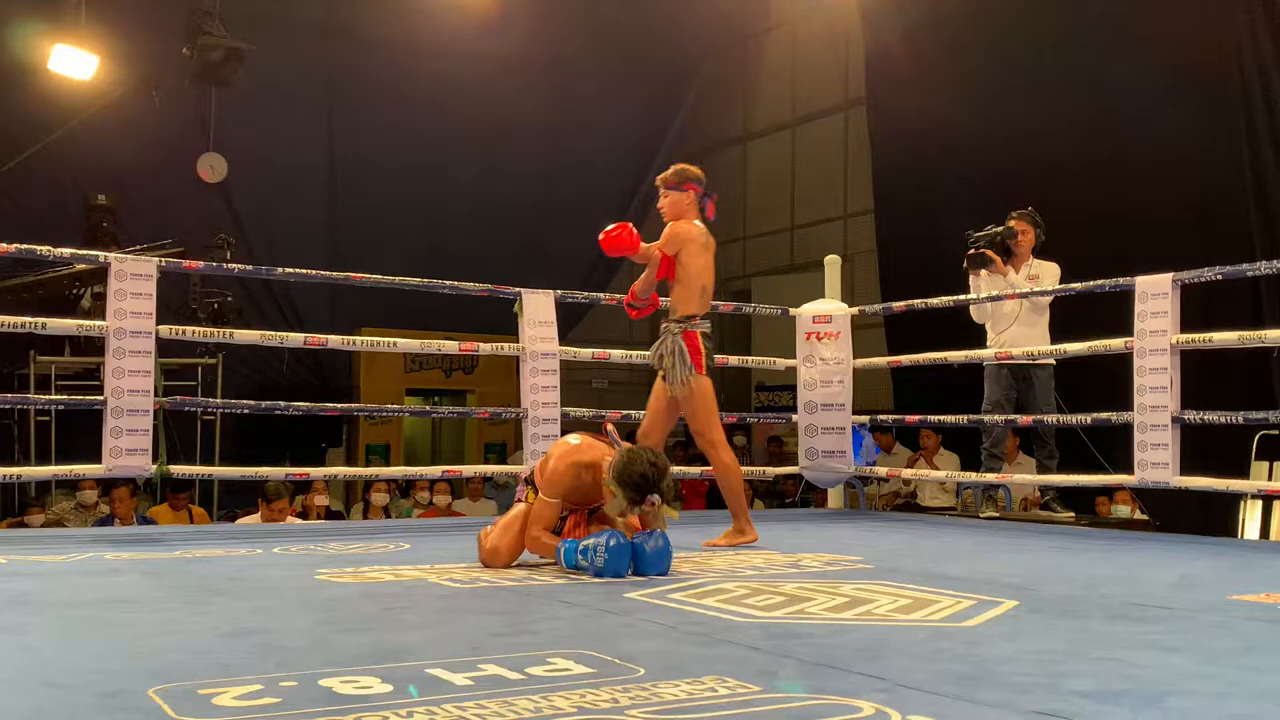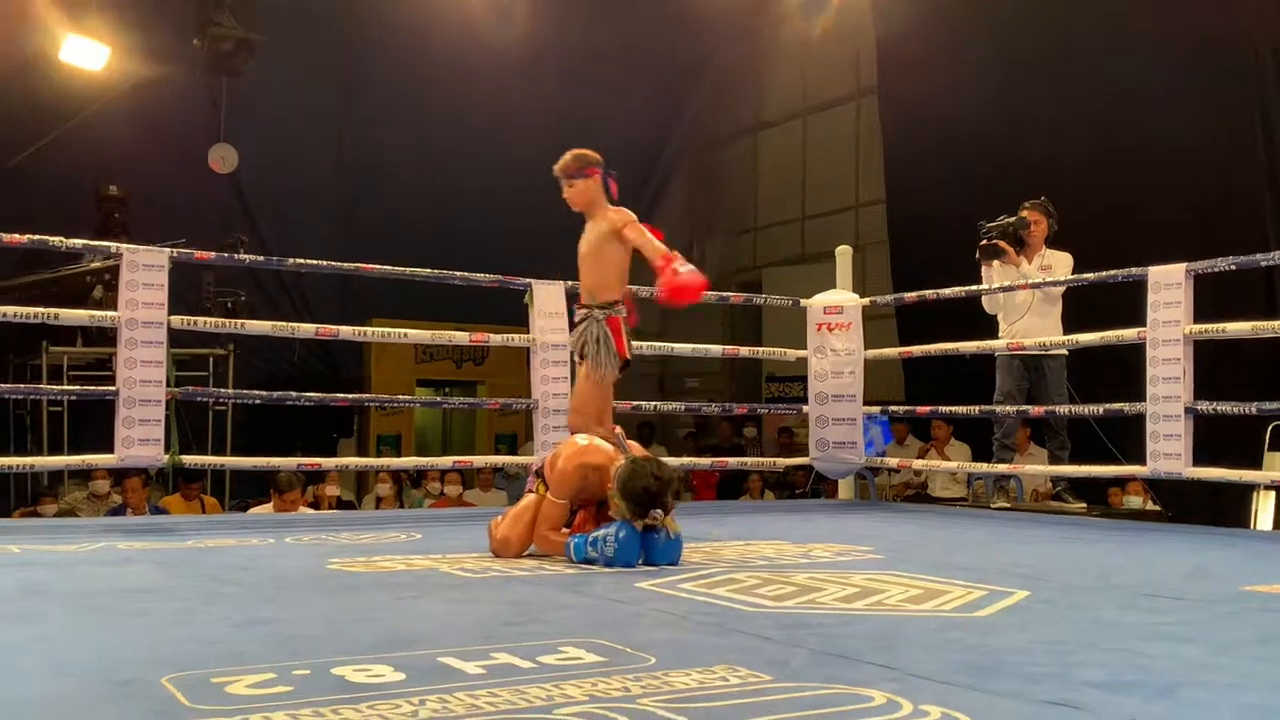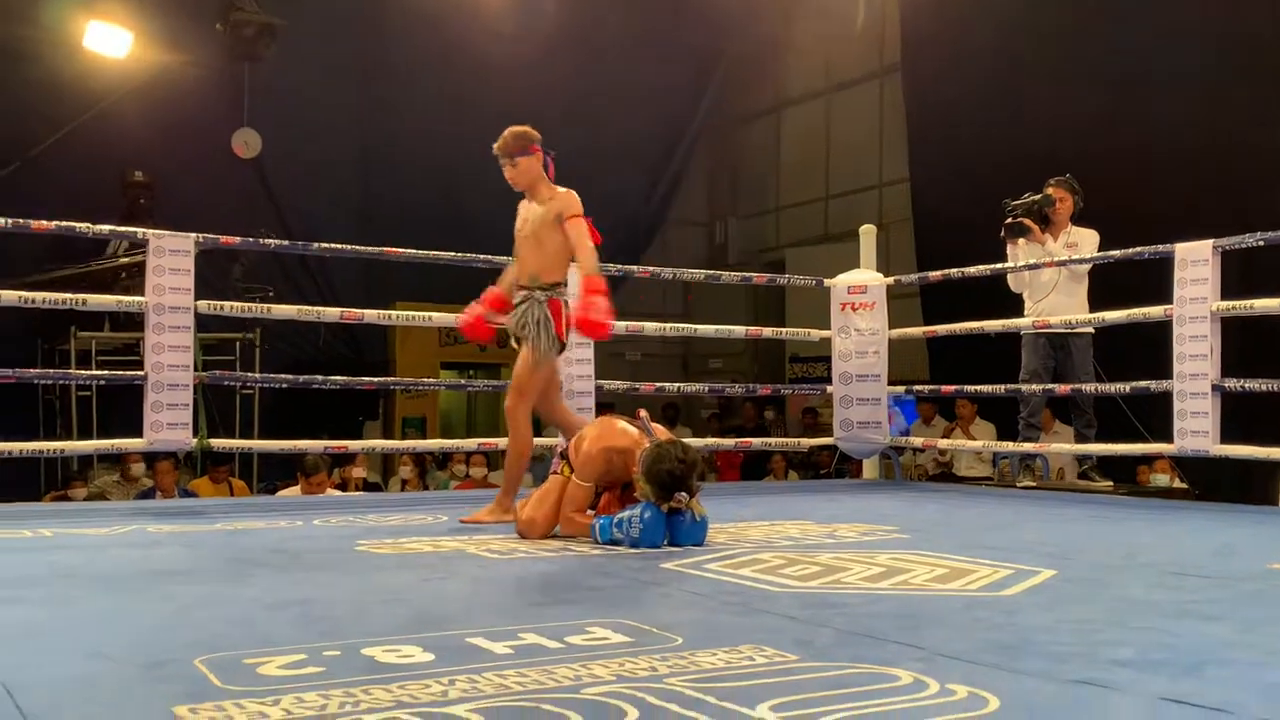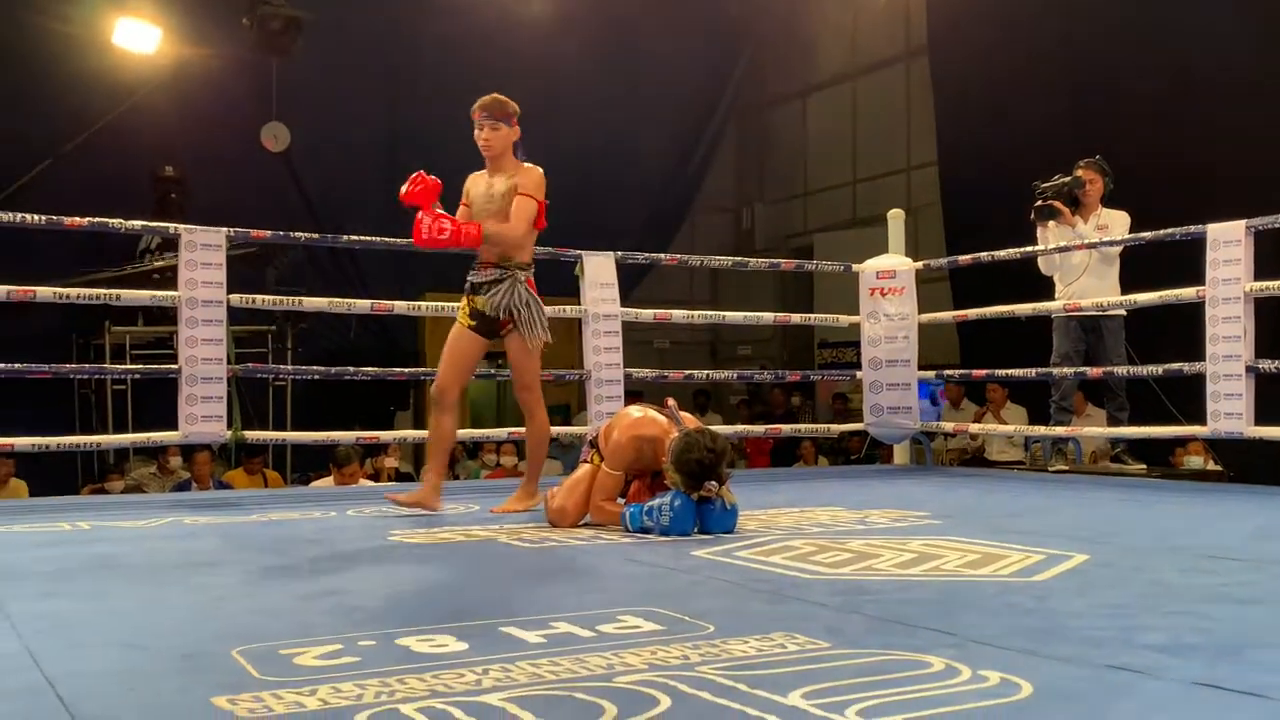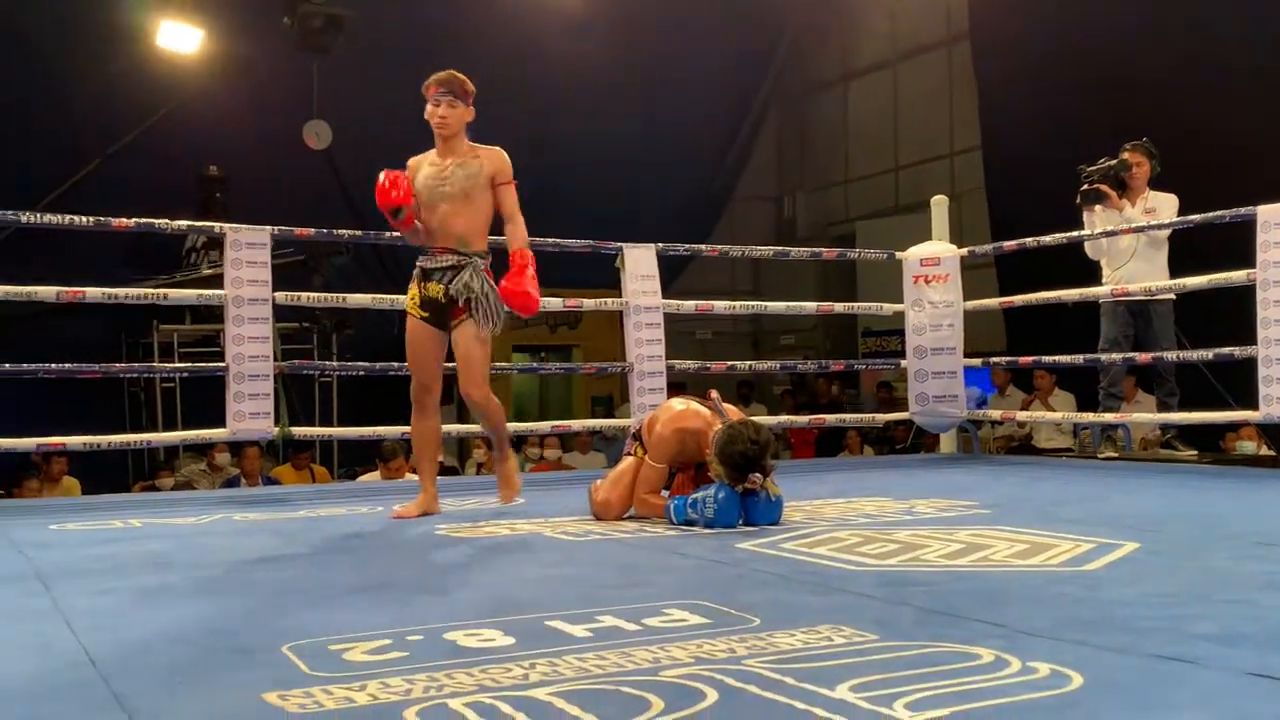
dt=0.4s
person 1, frame 1
left shoulder: (680, 230)
right shoulder: (698, 235)
left elbow: (649, 280)
right elbow: (654, 256)
left wrist: (636, 299)
right wrist: (631, 244)
left hip: (685, 340)
right hip: (679, 342)
left knee: (710, 441)
right knee: (648, 439)
left ankle: (743, 526)
person 1, frame 2
left shoulder: (617, 217)
right shoulder: (593, 224)
left elbow: (649, 243)
left wrist: (674, 266)
left hip: (605, 329)
right hip: (589, 326)
left knee: (582, 427)
right knee: (598, 432)
person 1, frame 3
left shoulder: (563, 200)
right shoulder: (525, 206)
left elbow: (584, 249)
left wrist: (594, 295)
right wrist: (491, 301)
left hip: (547, 311)
right hip: (526, 311)
left knee: (516, 408)
right knee: (551, 410)
left ankle: (504, 505)
person 1, frame 4
left shoulder: (530, 176)
right shoulder: (472, 182)
left elbow: (517, 233)
right elbow: (453, 237)
left wrist: (462, 233)
right wrist: (431, 213)
left hip: (515, 290)
right hip: (476, 292)
left knee: (527, 396)
right knee: (442, 392)
left ankle: (532, 488)
right ankle: (429, 488)
person 1, frame 5
left shoulder: (491, 159)
right shoulder: (417, 167)
left elbow: (514, 221)
right elbow: (418, 234)
left wrist: (522, 269)
right wrist: (397, 210)
left hip: (470, 278)
right hip: (425, 278)
left knee: (475, 392)
right knee: (422, 392)
left ankle: (504, 455)
right ankle: (427, 492)
person 2, frame 1
left shoulder: (1048, 269)
right shoulder: (990, 271)
left elbow: (1041, 300)
right elbow: (980, 316)
left wrist: (1006, 274)
right wrist: (975, 277)
left hip: (1038, 362)
right hip: (1000, 361)
left knee: (1044, 429)
right knee: (994, 429)
left ankle: (1048, 495)
right ankle: (988, 496)
person 2, frame 2
left shoulder: (1061, 259)
right shoulder: (1003, 261)
left elbow: (1053, 290)
right elbow: (992, 307)
left wrist: (1019, 264)
right wrist: (988, 267)
left hip: (1050, 352)
right hip: (1011, 351)
left knee: (1056, 420)
right knee: (1005, 419)
left ankle: (1060, 486)
right ankle: (1000, 486)
person 2, frame 3
left shoulder: (1087, 237)
right shoulder: (1028, 239)
left elbow: (1079, 268)
right elbow: (1017, 285)
left wrist: (1045, 242)
right wrist: (1013, 246)
left hip: (1075, 330)
right hip: (1037, 330)
left knee: (1083, 399)
right knee: (1031, 398)
left ankle: (1087, 465)
right ankle: (1026, 466)
person 2, frame 4
left shoulder: (1118, 218)
right shoulder: (1058, 222)
left elbow: (1110, 250)
right elbow: (1048, 268)
left wrist: (1075, 225)
right wrist: (1043, 229)
left hip: (1107, 312)
right hip: (1068, 312)
left knee: (1115, 381)
right knee: (1063, 381)
left ankle: (1119, 448)
right ankle: (1058, 449)
person 2, frame 5
left shoulder: (1166, 201)
right shoulder: (1105, 206)
left elbow: (1158, 233)
right elbow: (1095, 253)
left wrist: (1122, 208)
right wrist: (1090, 213)
left hip: (1156, 297)
right hip: (1116, 297)
left knee: (1165, 366)
right knee: (1111, 368)
left ankle: (1169, 433)
right ankle: (1108, 436)
person 3, frame 1
left shoulder: (640, 472)
right shoulder: (566, 466)
right elbow: (534, 536)
right hip: (541, 492)
right knee: (494, 556)
right ankle: (493, 530)
person 3, frame 2
left shoulder: (647, 473)
right shoulder: (573, 468)
right elbow: (542, 536)
right wrist: (588, 548)
left hip: (597, 499)
right hip: (550, 484)
right knee: (505, 546)
right ankle: (503, 522)
person 3, frame 3
left shoulder: (670, 450)
right shoulder: (599, 451)
right elbow: (568, 518)
left wrist: (685, 506)
right wrist: (615, 529)
left hip: (622, 480)
right hip: (575, 465)
right knee: (531, 526)
right ankle: (527, 504)
person 3, frame 4
left shoulder: (700, 438)
right shoulder: (628, 440)
right elbow: (598, 506)
left wrist: (717, 494)
left hip: (651, 468)
right hip: (604, 454)
right knee: (562, 514)
right ankle: (557, 493)
person 3, frame 5
left shoulder: (743, 432)
right shoulder: (671, 432)
right elbow: (642, 499)
left wrist: (760, 487)
right wrist: (687, 509)
left hip: (695, 459)
right hip: (648, 445)
right knee: (606, 508)
right ankle: (600, 487)
